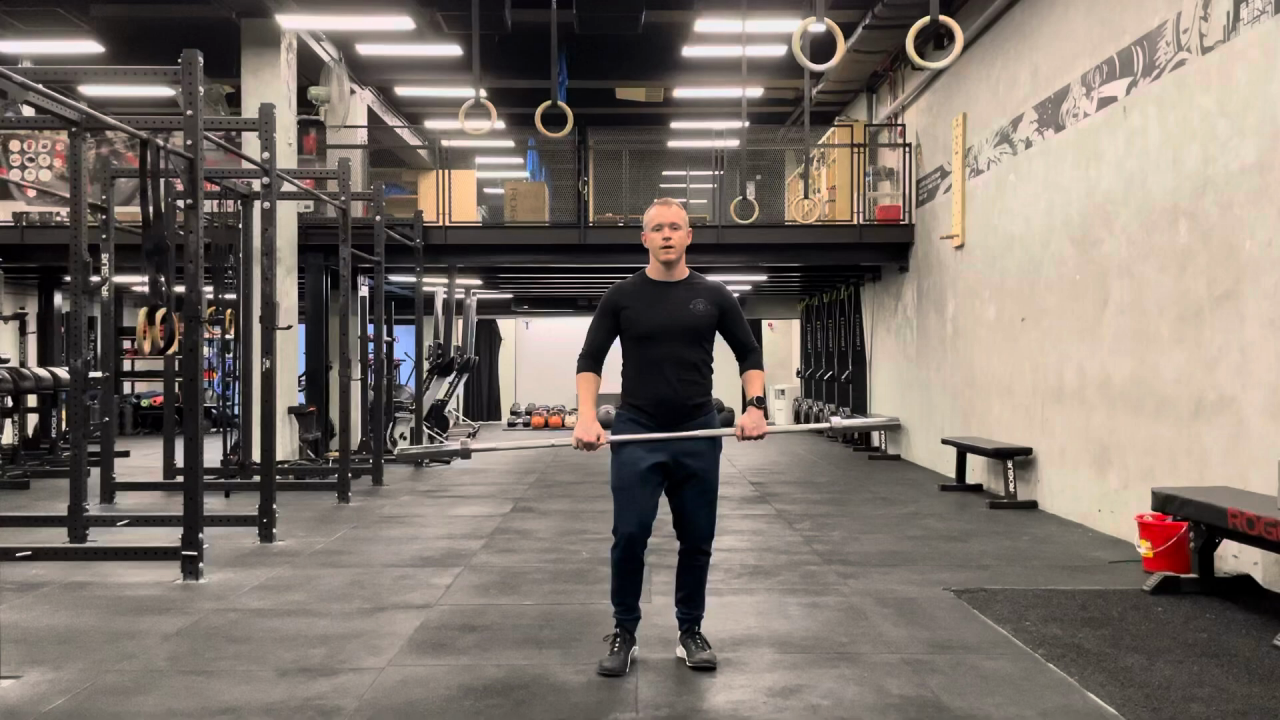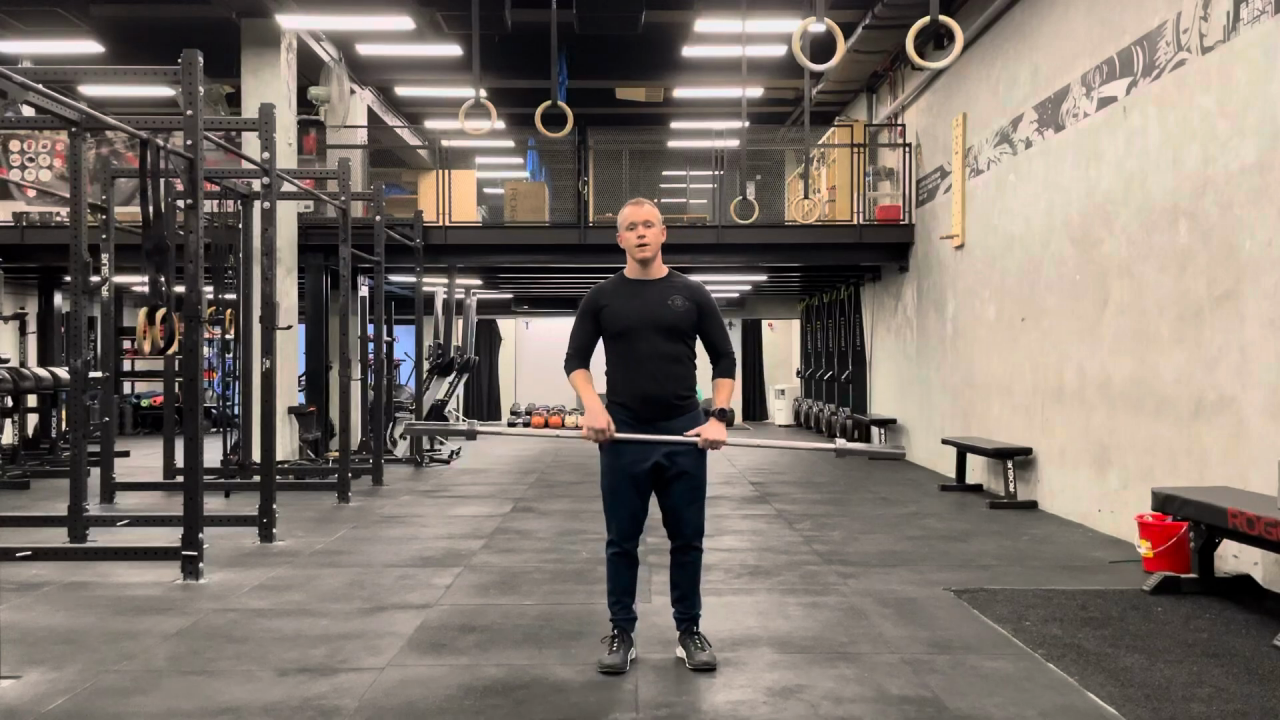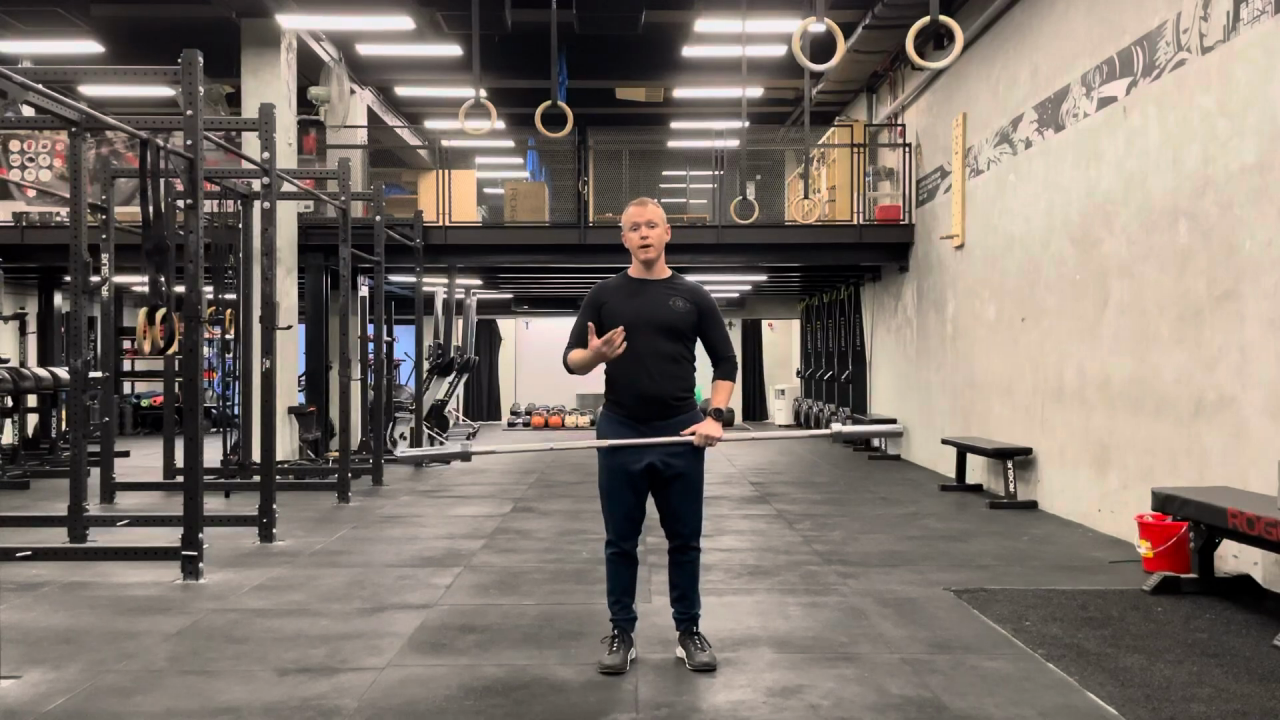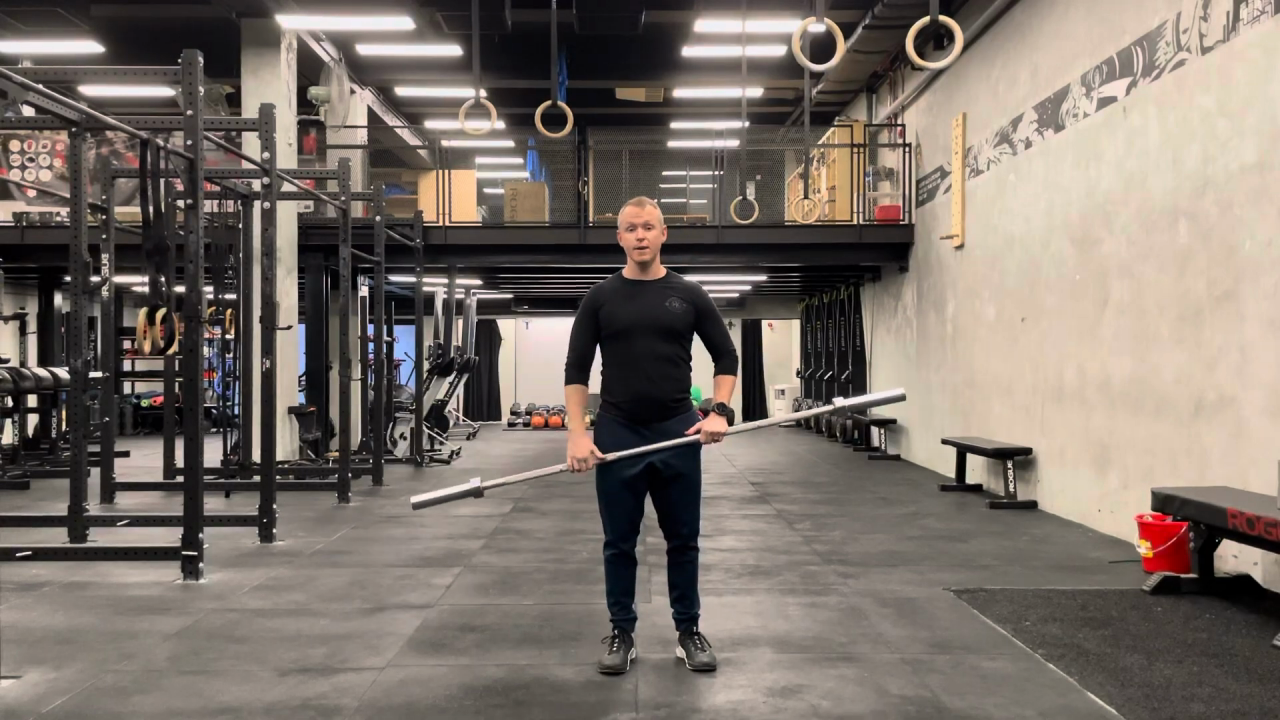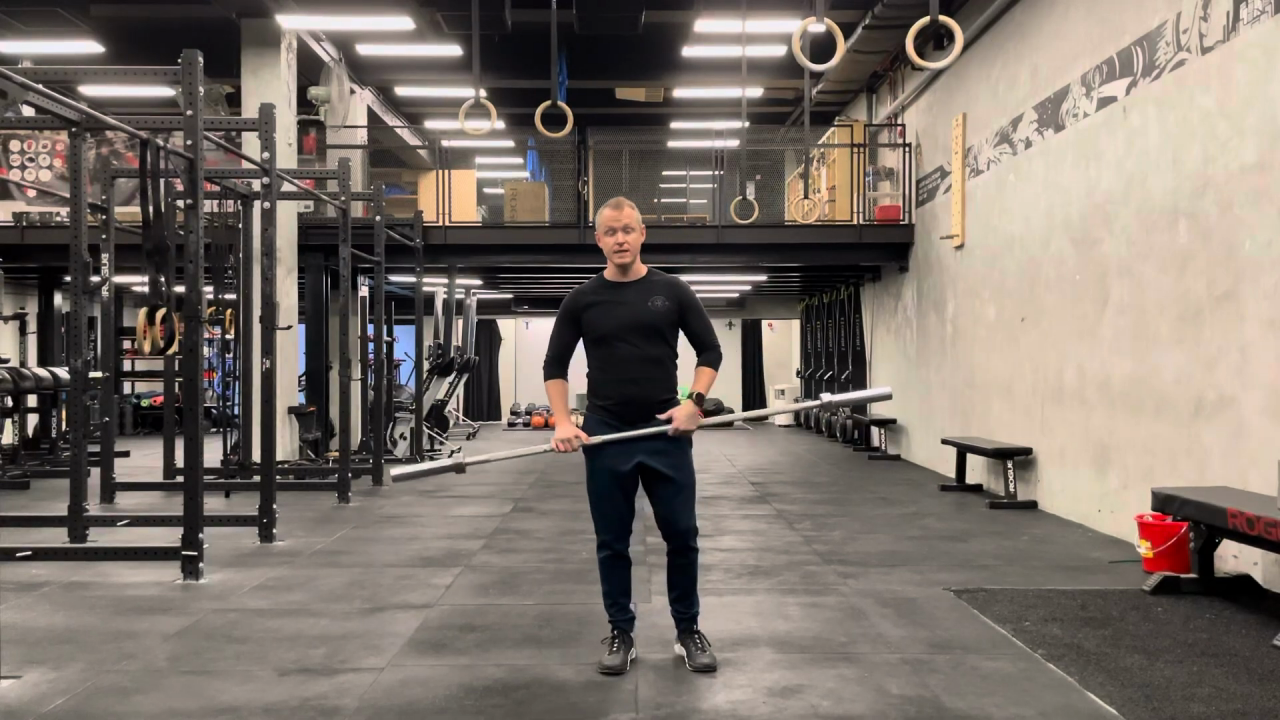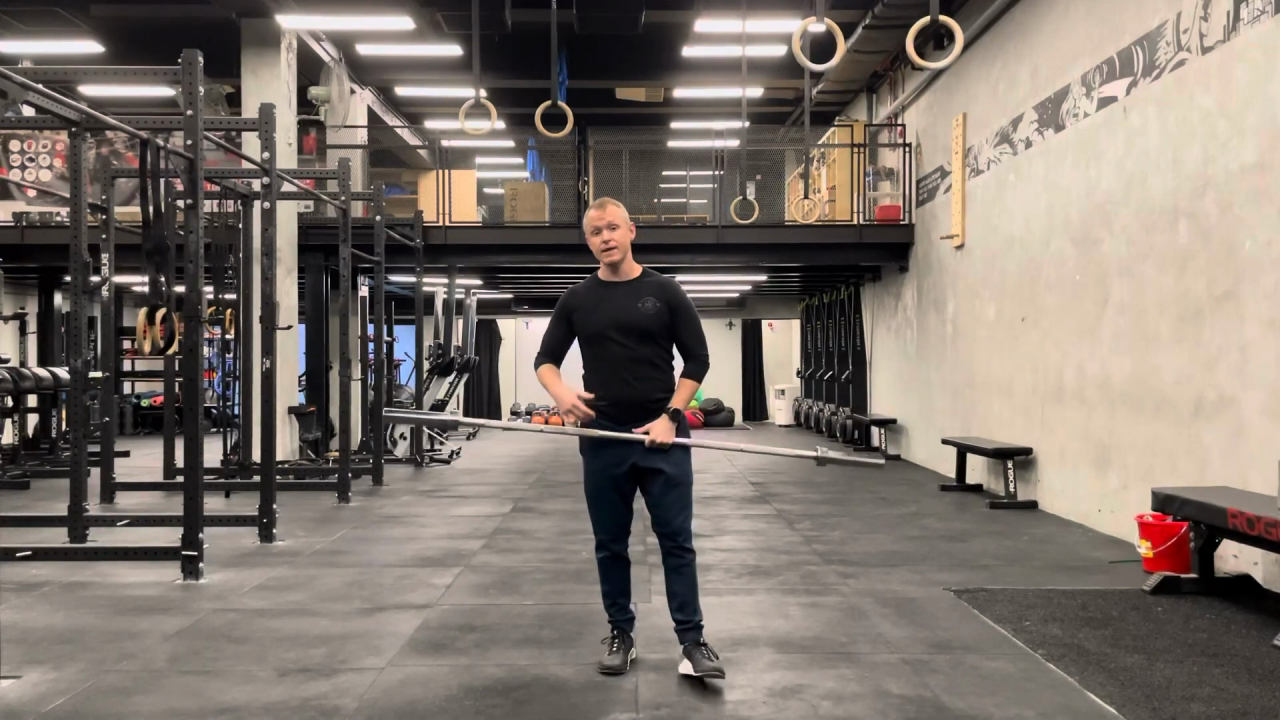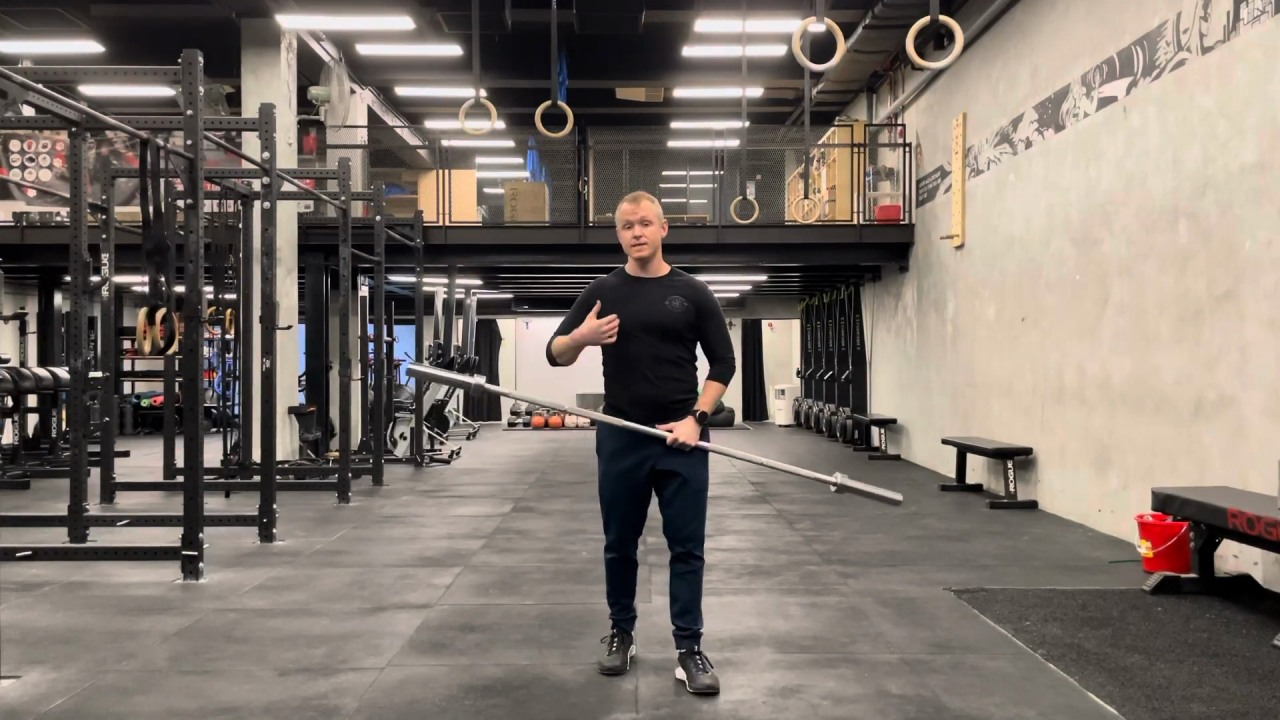
dt=0.4s
person 1, frame 1
left shoulder: (713, 295)
right shoulder: (621, 296)
left elbow: (749, 354)
right elbow: (590, 359)
left wrist: (754, 404)
right wrist: (587, 416)
left hip: (698, 434)
right hip: (636, 433)
left knee: (697, 541)
right knee: (629, 536)
left ankle: (690, 631)
right ankle: (624, 632)
person 1, frame 2
left shoulder: (692, 293)
right shoulder: (602, 297)
left elbow: (723, 358)
right elbow: (576, 360)
left wrist: (718, 416)
right wrist: (591, 403)
left hip: (684, 431)
right hip: (623, 434)
left knee: (687, 538)
right knee: (622, 539)
left ankle: (689, 631)
right ankle: (621, 632)
person 1, frame 3
left shoulder: (693, 296)
right shoulder: (604, 294)
left elbow: (725, 361)
right elbow: (572, 356)
left wrist: (714, 415)
right wrist: (593, 354)
left hip: (680, 432)
right hip: (620, 430)
left knee: (685, 539)
right knee: (621, 540)
left ankle: (688, 631)
right ankle: (622, 632)
person 1, frame 4
left shoulder: (689, 295)
right shoulder: (600, 298)
left elbow: (725, 356)
right elbow: (577, 369)
left wrist: (719, 411)
right wrist: (578, 433)
left hip: (678, 431)
right hip: (617, 433)
left knee: (683, 539)
right knee: (619, 541)
left ankle: (688, 631)
right ankle: (621, 633)
person 1, frame 5
left shoulder: (672, 291)
right shoulder: (582, 300)
left elbow: (709, 351)
right elbow: (555, 365)
left wrist: (692, 401)
right wrist: (563, 421)
left hip: (667, 431)
right hip: (605, 434)
left knee: (681, 535)
right knee: (612, 542)
left ankle: (688, 631)
right ankle: (621, 633)
person 1, frame 6
left shoulder: (666, 292)
right shoulder: (576, 300)
left elbow: (697, 359)
right elbow: (545, 359)
left wrist: (671, 416)
right wrist: (559, 391)
left hip: (663, 433)
right hip: (603, 437)
left knee: (676, 539)
right knee: (610, 543)
left ankle: (691, 641)
right ankle: (621, 633)
person 1, frame 7
left shoulder: (693, 292)
right shoulder: (602, 291)
left elbow: (723, 363)
right elbow: (555, 350)
left wrist: (697, 417)
right wrist: (580, 336)
left hip: (682, 436)
right hip: (620, 436)
left knee: (686, 547)
right knee: (619, 545)
left ankle: (688, 648)
right ankle: (621, 633)
